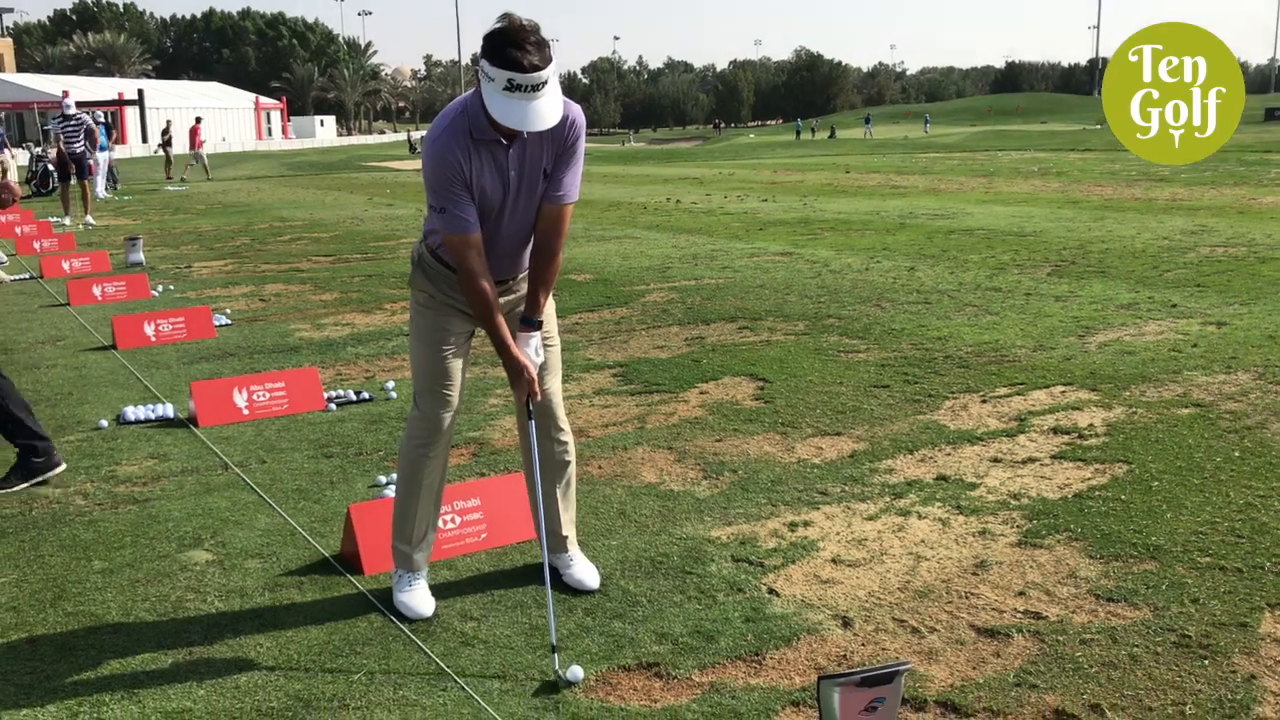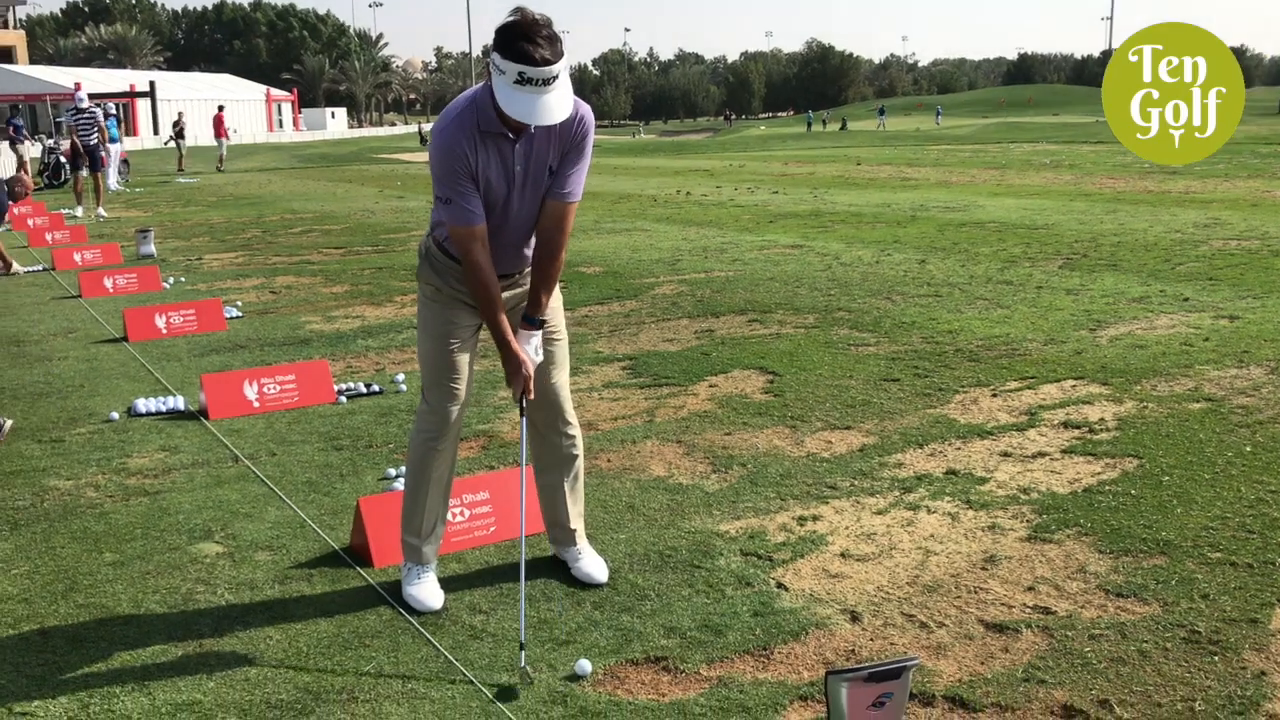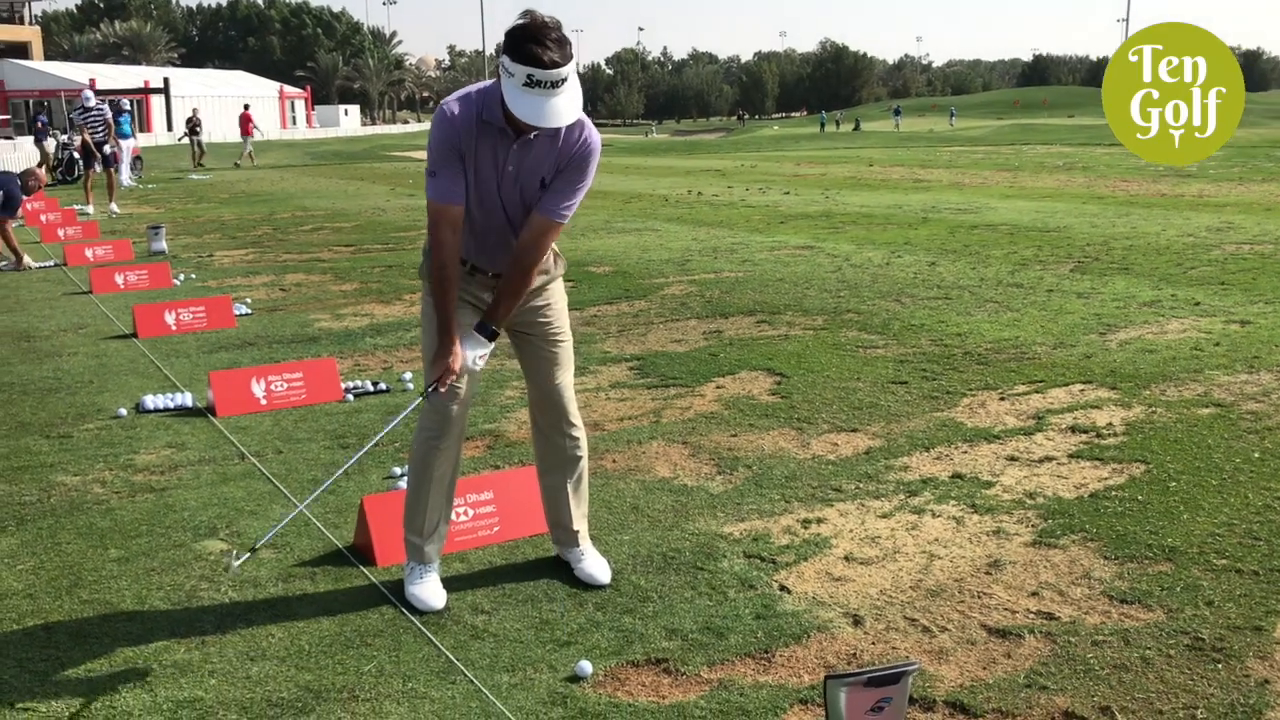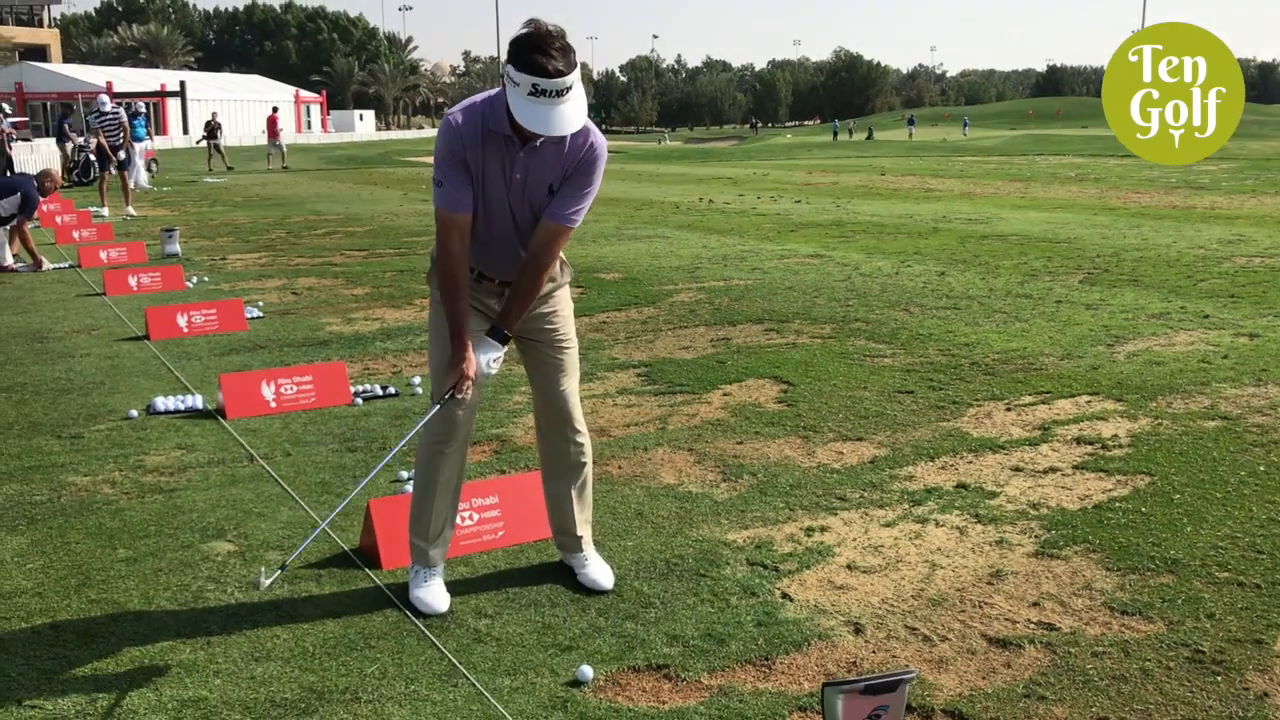
dt=0.3s
person 1, frame 1
left shoulder: (567, 122)
right shoulder: (446, 142)
left elbow: (551, 230)
right elbow: (469, 261)
left wrist: (533, 325)
right wrist: (508, 351)
left hip: (524, 280)
right hip: (447, 283)
left knee: (550, 416)
right knee: (433, 422)
left ankle: (562, 545)
right ankle: (409, 567)
person 1, frame 2
left shoulder: (576, 123)
right shoulder: (455, 132)
left elbow: (553, 232)
right elbow: (473, 253)
left wrist: (531, 325)
right wrist: (505, 344)
left hip: (531, 275)
right hip: (454, 278)
left knee: (555, 410)
right knee: (441, 416)
left ankle: (569, 538)
right ankle: (419, 559)
person 1, frame 3
left shoulder: (580, 141)
right shoulder: (456, 119)
left elbow: (533, 246)
right elbow: (444, 232)
left wrist: (487, 334)
right wrist: (448, 337)
left hip: (532, 278)
right hip: (458, 274)
left knee: (559, 411)
right knee: (443, 416)
left ankle: (573, 539)
right ankle: (422, 559)
person 1, frame 4
left shoulder: (586, 145)
right shoulder: (461, 128)
left elbow: (545, 251)
right elbow: (453, 240)
left wrist: (499, 339)
right wrist: (461, 342)
left hip: (540, 286)
right hip: (465, 282)
left knee: (564, 416)
right knee: (450, 420)
left ankle: (576, 544)
right ankle: (426, 561)
